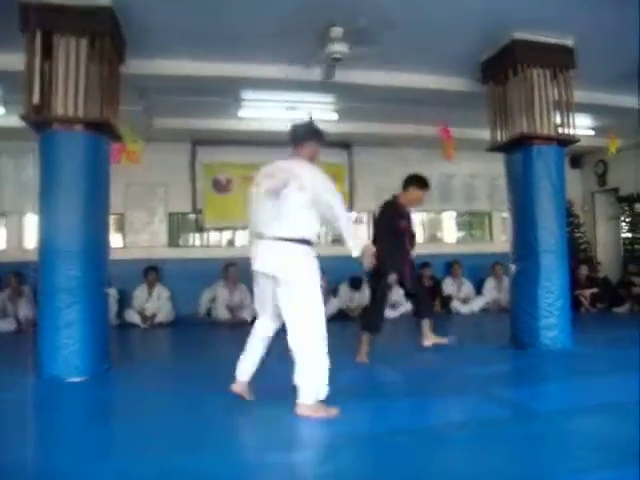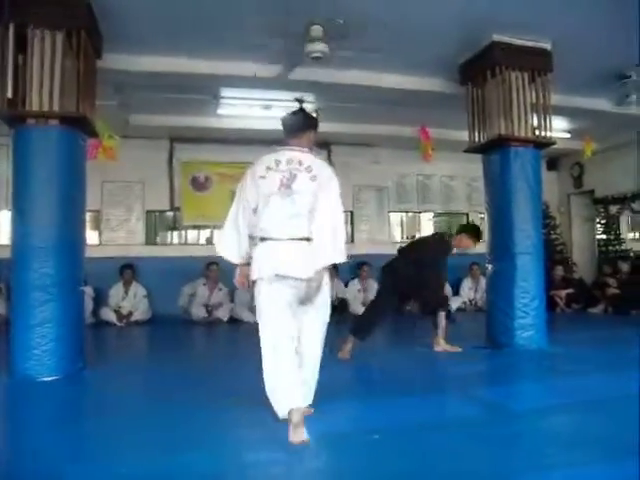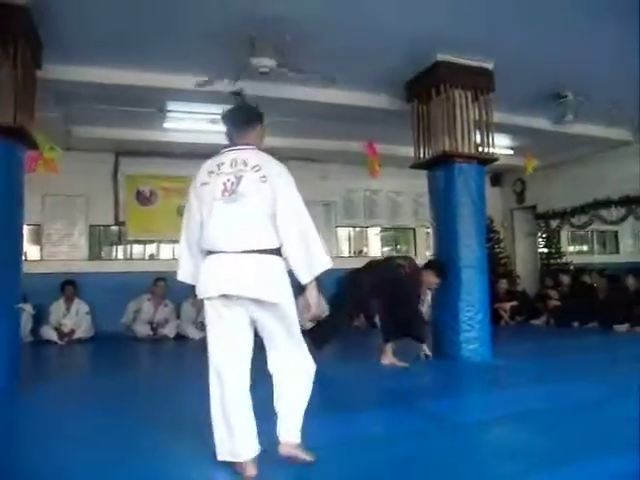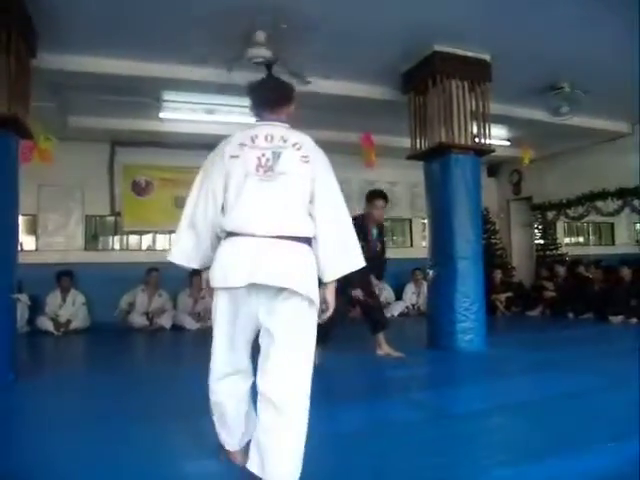
dt=0.4s
person 1, frame 1
left shoulder: (265, 173)
right shoulder: (314, 176)
right elbow: (339, 214)
right wrist: (361, 249)
left hip: (266, 253)
right hip: (296, 256)
left knee: (266, 320)
right knee: (309, 328)
left ankle: (243, 379)
right ankle: (309, 400)
person 1, frame 2
left shoulder: (260, 167)
right shoulder: (321, 170)
left elbow: (241, 216)
right elbow: (328, 222)
left wrist: (241, 262)
right wrist: (321, 267)
left hip: (269, 256)
right hip: (307, 257)
left knee: (276, 340)
right knee: (309, 337)
left ankle: (294, 413)
right ankle: (300, 405)
person 1, frame 3
left shoulder: (205, 173)
right shoulder: (271, 168)
left elbow: (192, 233)
right elbow: (295, 226)
left wrist: (199, 282)
right wrist: (310, 282)
left hip: (219, 274)
right hip: (264, 272)
left knee: (228, 369)
right knee: (292, 357)
right ankle: (288, 439)
person 1, frame 4
left shoulder: (228, 148)
right shoulder: (308, 149)
left elbow: (203, 213)
right elbow: (331, 215)
left wrist: (202, 266)
right wrist: (330, 280)
left hip: (239, 258)
right hip: (292, 263)
left knee: (229, 365)
right knee: (287, 378)
left ankle: (236, 446)
person 2, frame 1
left shoulder: (404, 211)
right shoulder: (389, 209)
right elbow: (383, 241)
left wrist: (401, 265)
right wrist: (390, 268)
left hip: (403, 263)
right hip: (387, 265)
right knee: (378, 304)
left ankle: (427, 336)
right ankle: (363, 349)
person 2, frame 2
left shoulder: (444, 242)
right shoulder: (441, 246)
left elbow: (436, 278)
right elbow: (433, 278)
right wrist: (440, 310)
left hip: (413, 275)
right hip: (397, 275)
left knee: (441, 302)
right knee: (380, 307)
left ankle: (440, 342)
right ankle: (347, 346)
person 2, frame 3
left shoulder: (411, 268)
right shoulder: (411, 281)
right elbow: (413, 314)
right wrist: (423, 343)
left hip: (368, 286)
right hip: (357, 287)
left knee: (392, 315)
right knee: (338, 319)
left ankle: (387, 355)
person 2, frame 4
left shoulder: (379, 229)
right shoulder: (356, 225)
left elbow: (379, 257)
left wrist: (377, 278)
right wrist: (353, 287)
left hip: (360, 276)
right hip: (343, 276)
left knee: (374, 308)
right knee: (333, 313)
left ankle: (382, 346)
